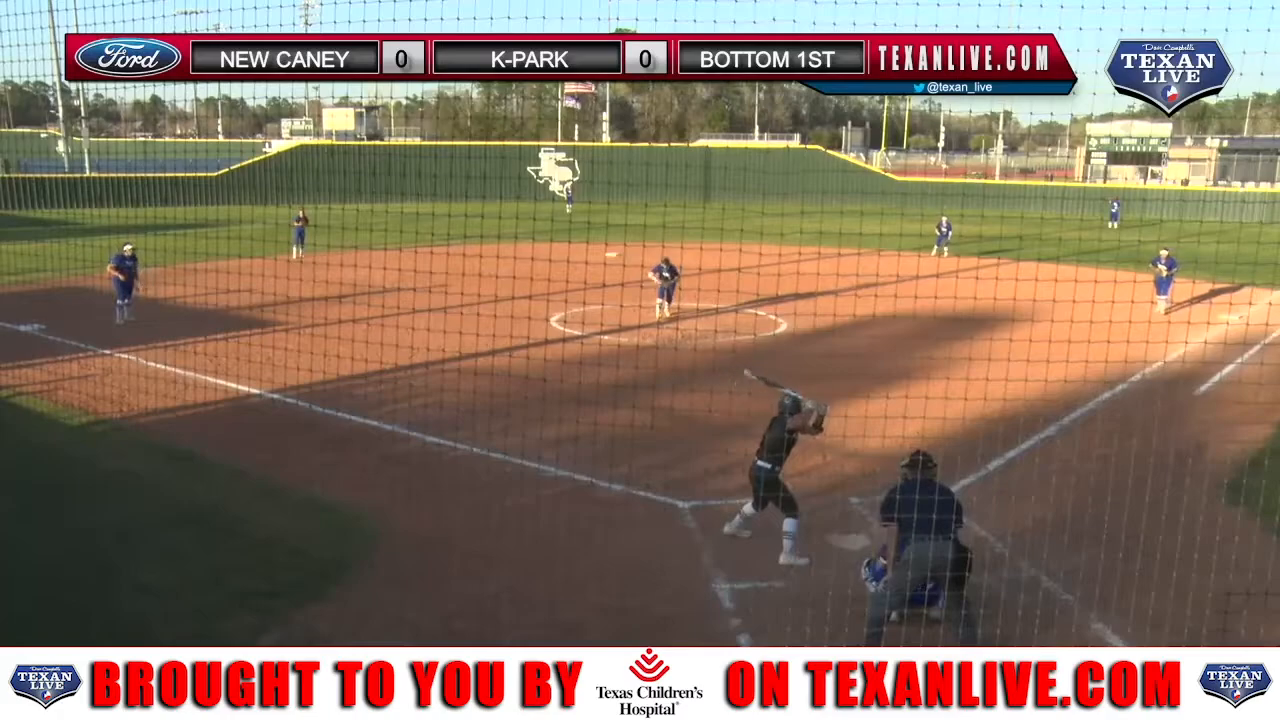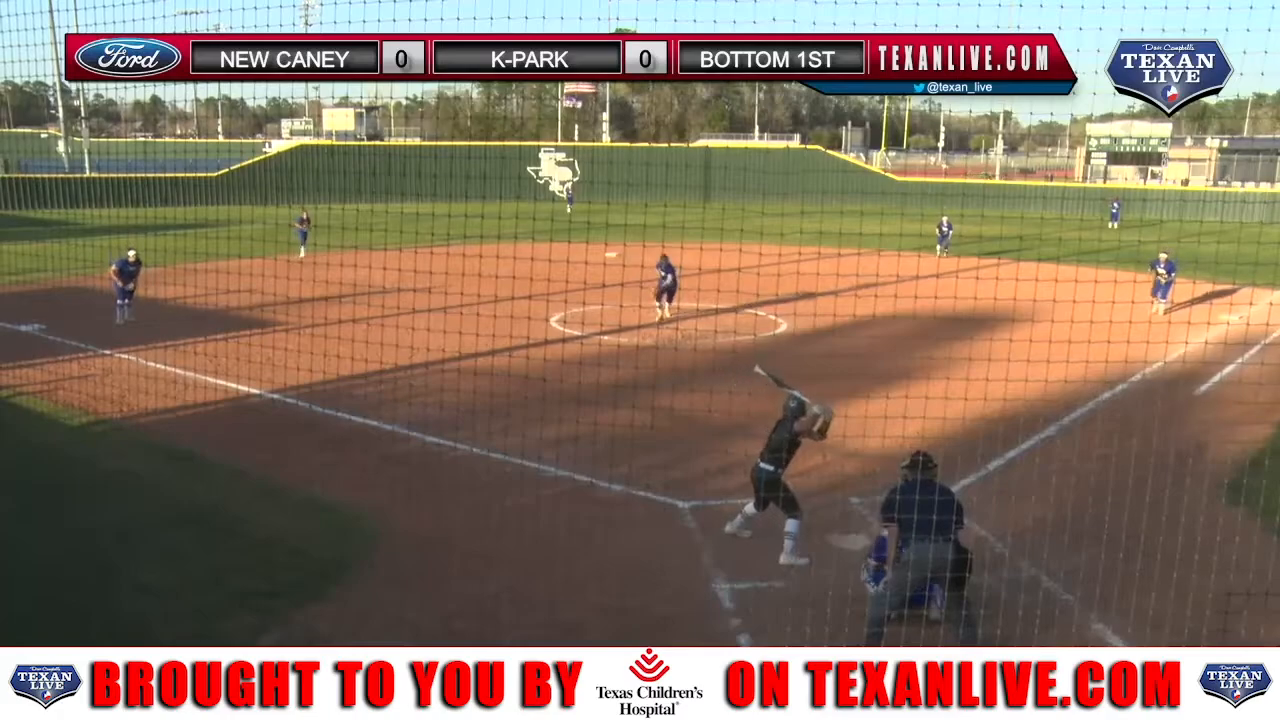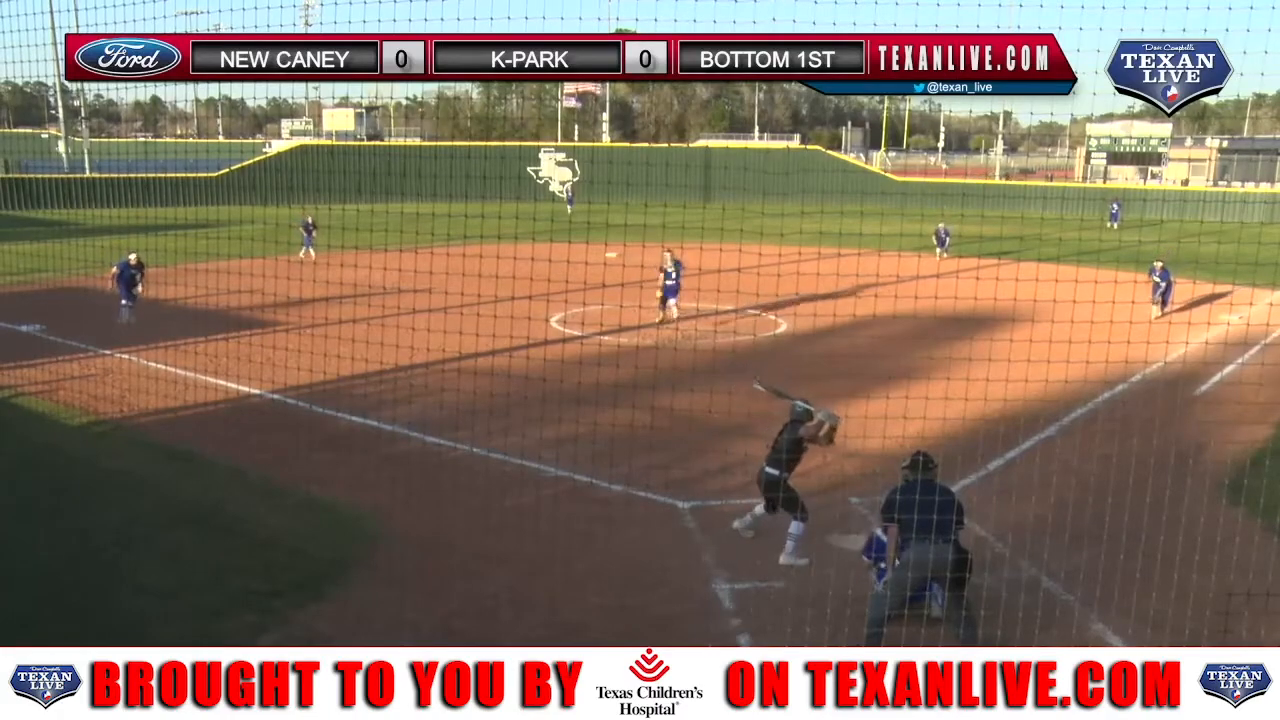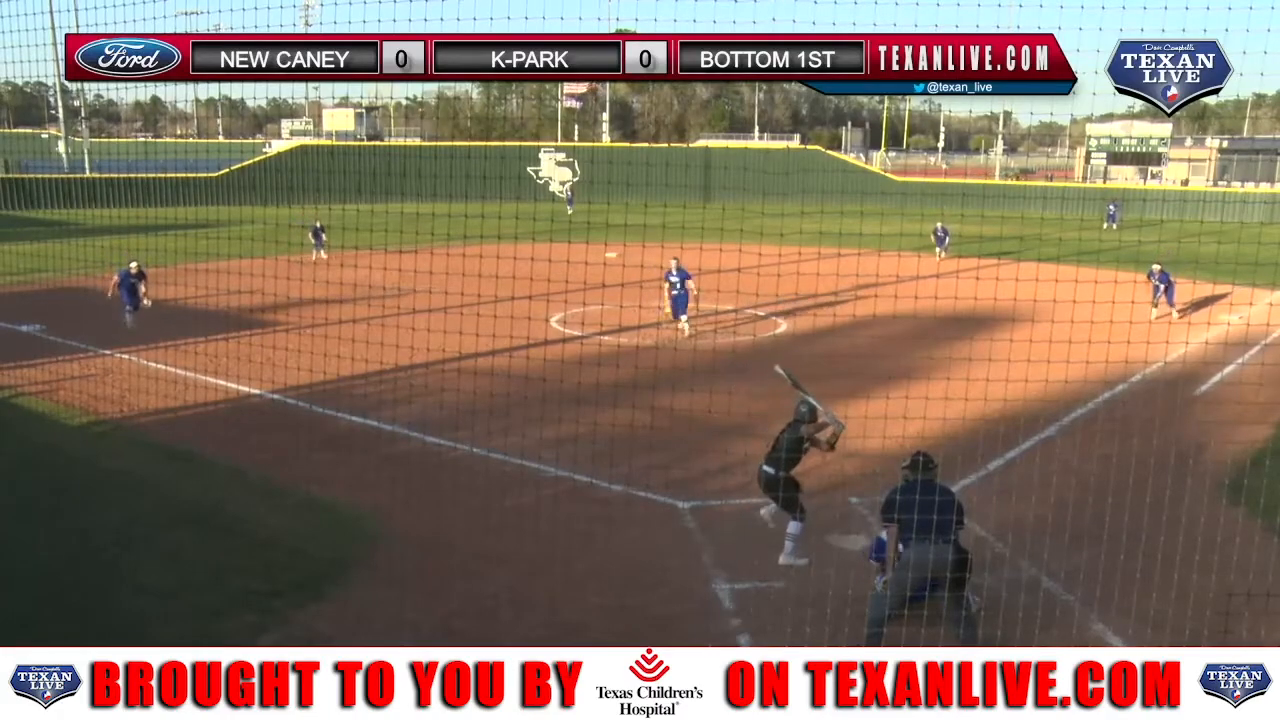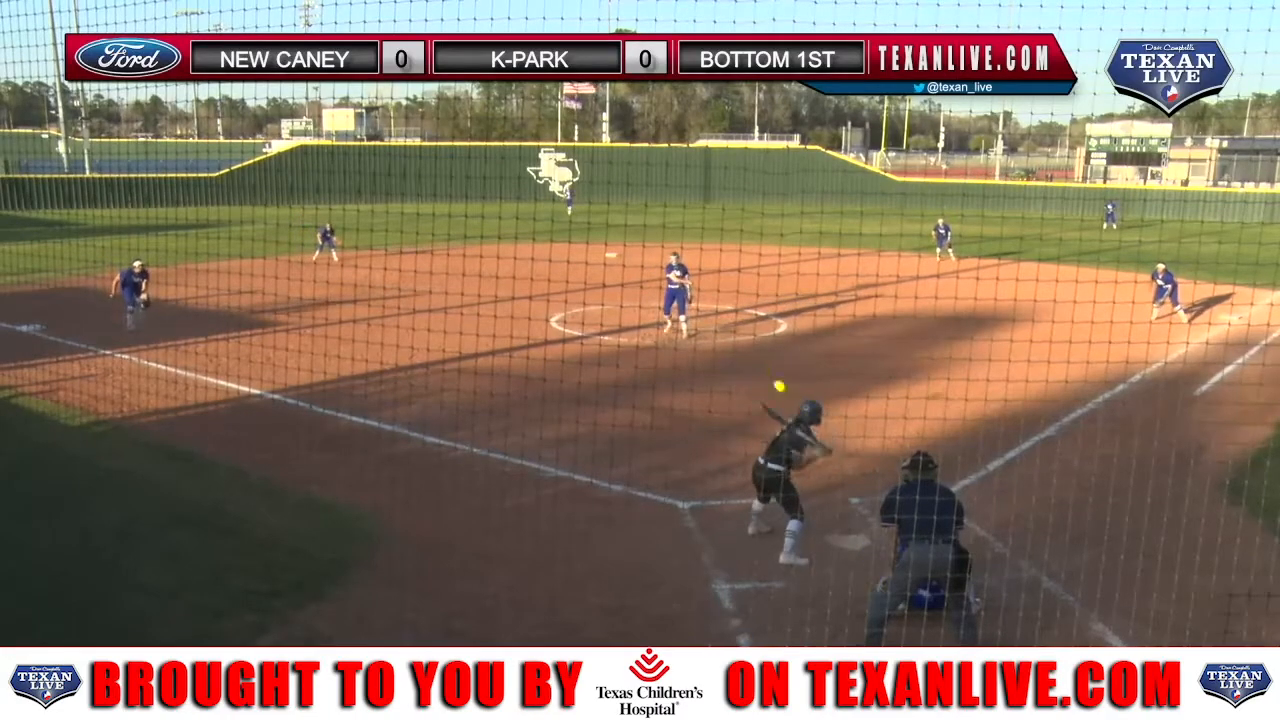
dt=0.3s
person 1, frame 1
left shoulder: (896, 494)
right shoulder: (948, 494)
left elbow: (893, 536)
right elbow: (955, 531)
left wrist: (891, 570)
left hip: (916, 552)
right hip: (949, 552)
left knee: (882, 601)
right knee: (959, 605)
person 1, frame 2
left shoulder: (897, 494)
right shoulder: (948, 495)
left elbow: (893, 537)
right elbow: (955, 533)
left wrist: (890, 572)
left hip: (916, 553)
right hip: (949, 554)
left knee: (882, 601)
right knee: (959, 605)
person 1, frame 3
left shoulder: (897, 495)
right shoulder: (949, 495)
left elbow: (893, 537)
right elbow: (955, 534)
left wrist: (890, 571)
left hip: (916, 554)
right hip: (949, 555)
left knee: (882, 601)
right knee: (959, 606)
person 1, frame 4
left shoulder: (897, 495)
right shoulder: (949, 495)
left elbow: (892, 537)
right elbow: (955, 533)
left wrist: (889, 572)
left hip: (915, 555)
right hip: (949, 555)
left knee: (881, 600)
right knee: (960, 604)
person 1, frame 5
left shoulder: (896, 495)
right shoulder: (949, 495)
right elbow: (955, 534)
left wrist: (889, 571)
left hip: (915, 554)
right hip: (949, 555)
left knee: (881, 600)
right knee: (960, 602)
person 2, frame 1
left shoulder: (790, 423)
right shoulder: (782, 422)
left elbow: (814, 430)
right elbow: (801, 422)
left wrist: (820, 413)
right wrist: (810, 408)
left hip: (757, 470)
right hip: (767, 475)
left knee: (759, 502)
right knee: (791, 510)
left ankle: (733, 526)
right ankle: (788, 554)
person 2, frame 2
left shoulder: (794, 426)
right shoulder: (787, 426)
left elbow: (818, 436)
right elbow: (807, 425)
left wrist: (826, 419)
right wrist: (816, 412)
left hip: (760, 472)
right hip: (769, 476)
left knee: (761, 503)
right knee: (794, 512)
left ankle: (735, 526)
right ankle: (788, 555)
person 2, frame 3
left shoulder: (798, 431)
right shoulder: (793, 429)
left elbow: (825, 440)
right elbow: (812, 432)
left wrist: (832, 425)
right wrist: (821, 418)
left hip: (765, 476)
right hip: (774, 480)
left knee: (771, 506)
right knee: (800, 514)
left ankle: (743, 523)
right ankle: (788, 556)
person 2, frame 4
left shoulder: (804, 432)
right shoulder: (795, 429)
left elbow: (825, 446)
right elbow: (813, 428)
left wrist: (836, 433)
right wrist: (827, 422)
left hip: (770, 474)
right hip: (771, 478)
left knee: (795, 489)
right knee: (798, 513)
left ankle: (769, 511)
right ankle: (788, 556)
person 2, frame 5
left shoulder: (794, 425)
right shoulder: (805, 435)
right elbow: (796, 464)
left wrist: (821, 449)
right wrist: (815, 454)
left hip: (760, 468)
right hip: (778, 475)
left knee: (763, 497)
right knee: (796, 514)
left ankle: (755, 525)
right ankle: (788, 555)
